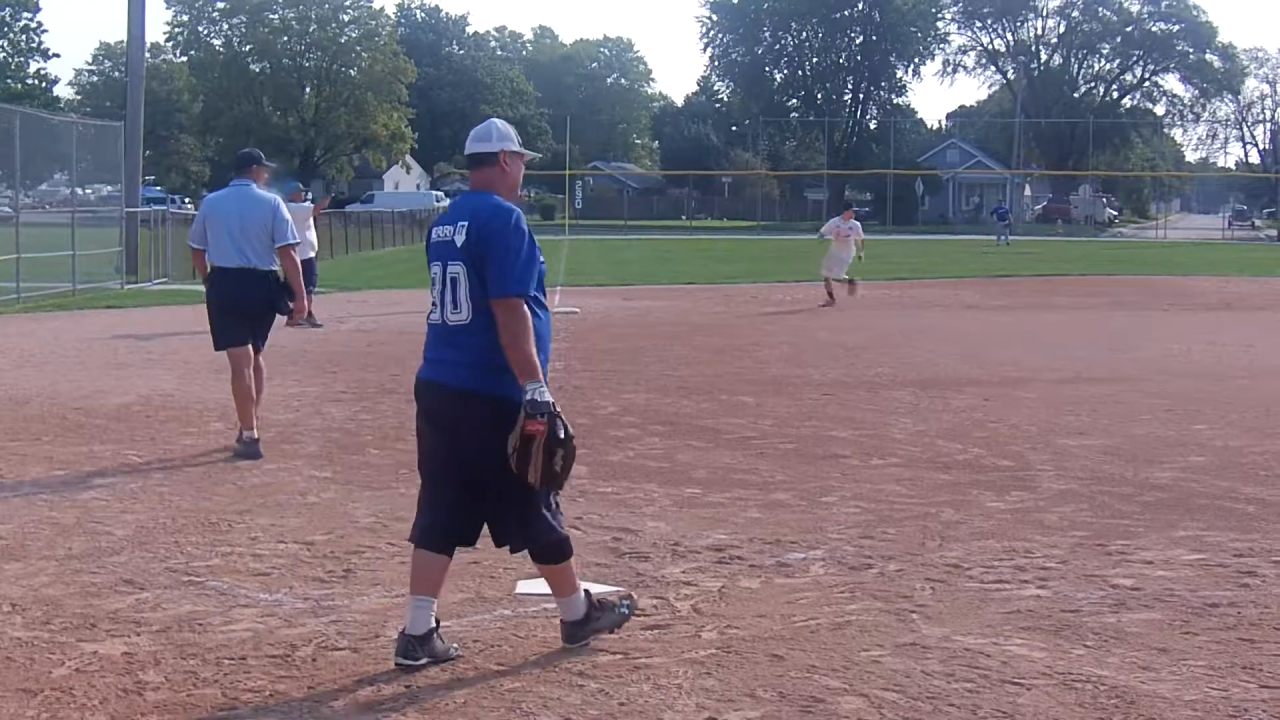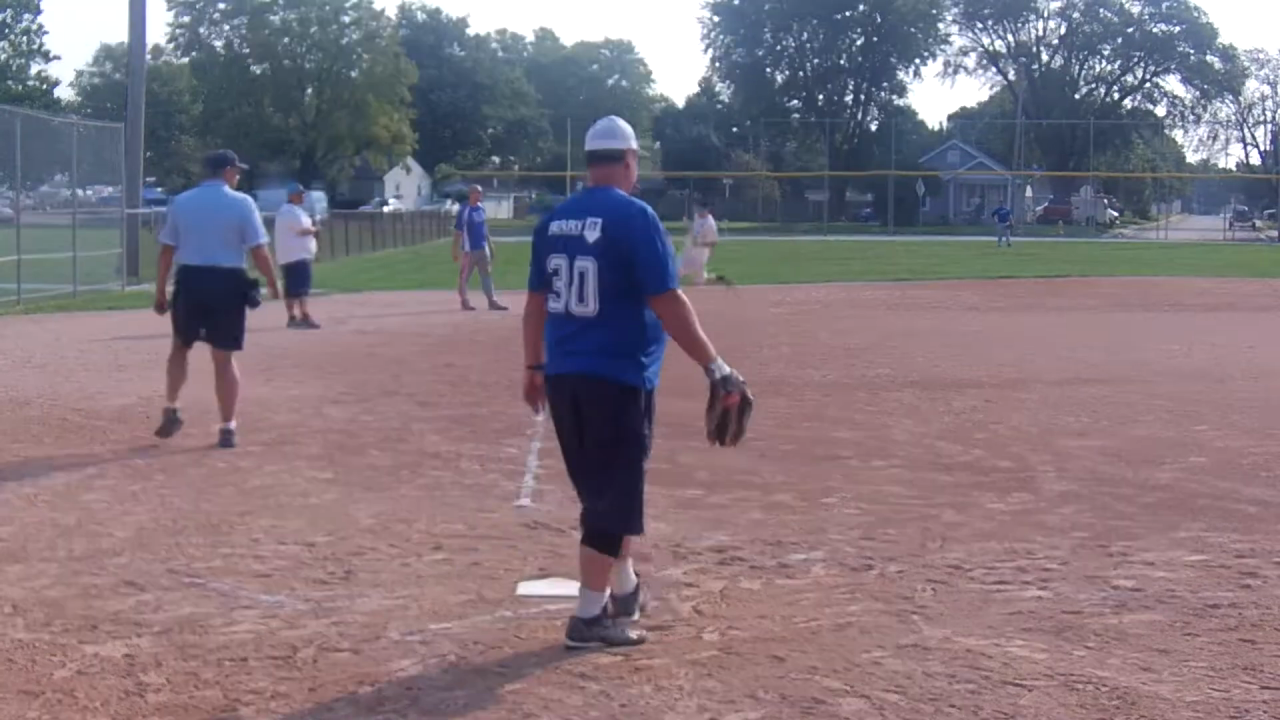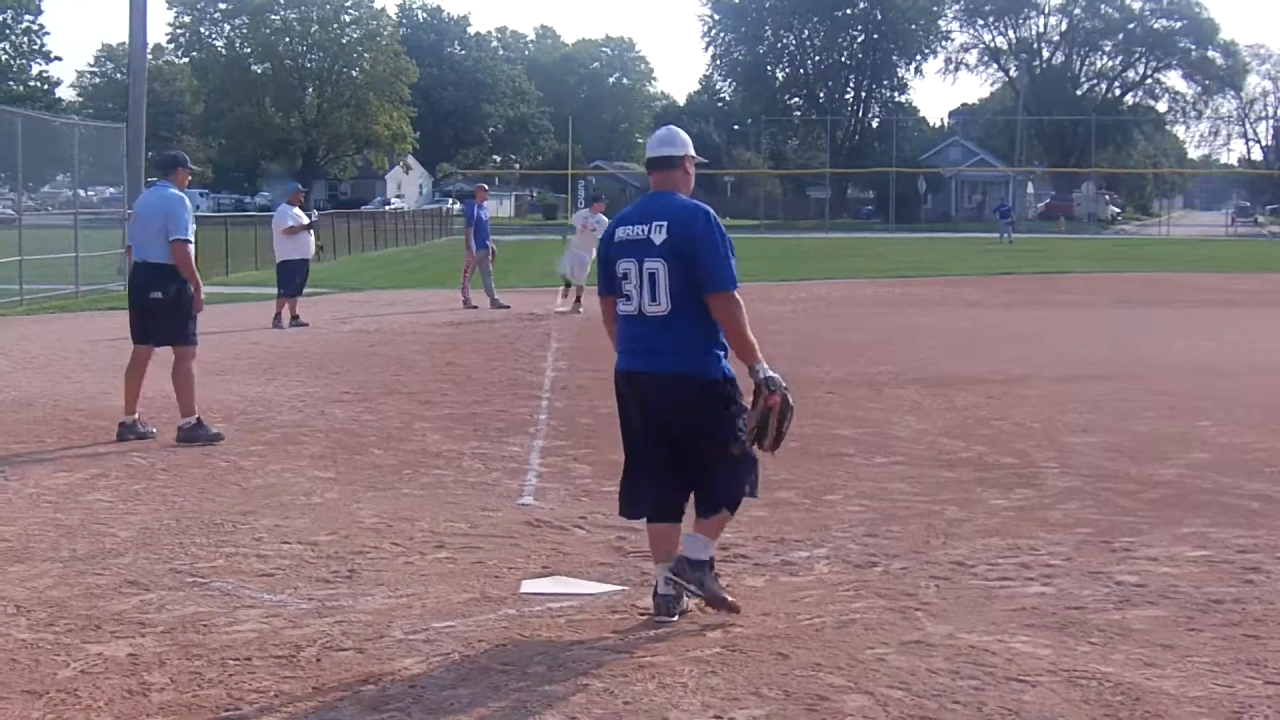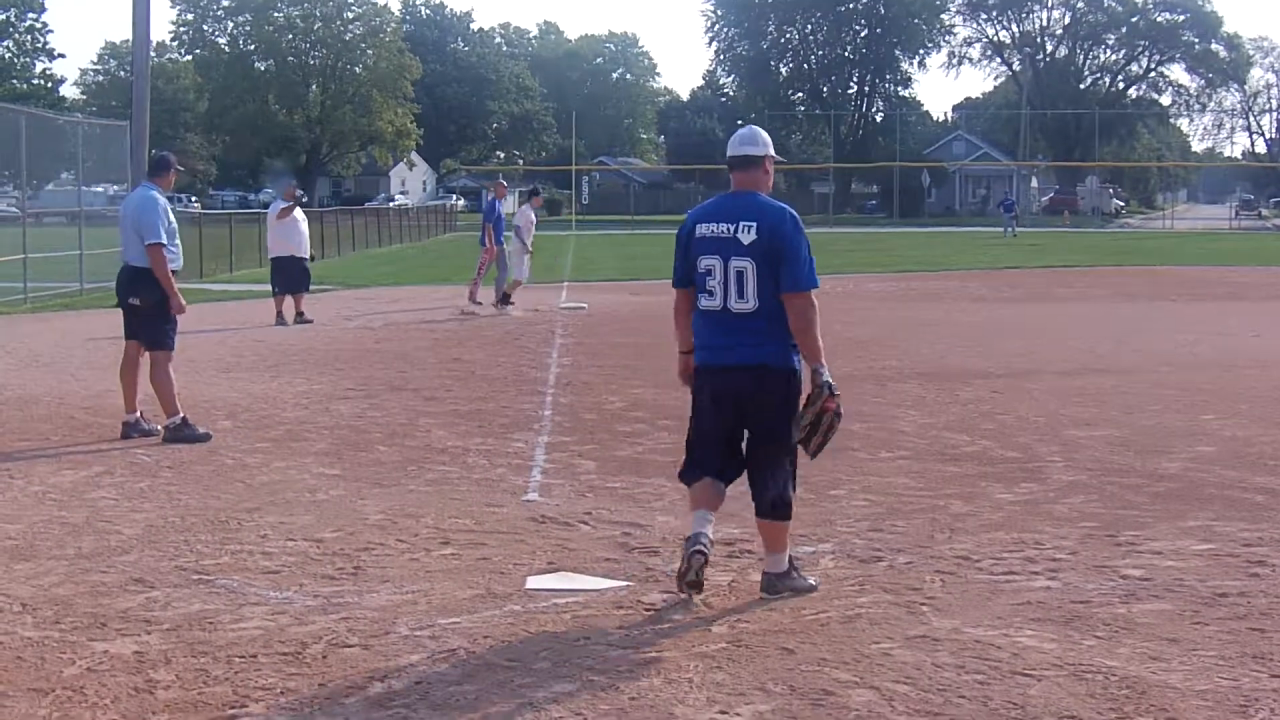
dt=0.5s
person 1, frame 1
left shoulder: (444, 222)
right shoulder: (503, 218)
right elbow: (510, 310)
right wrist: (536, 387)
left hip: (438, 386)
right hip: (494, 392)
left knee: (441, 510)
right knee: (530, 508)
left ankle: (417, 631)
right ankle: (576, 612)
person 1, frame 2
left shoulder: (553, 220)
right shoulder: (634, 216)
left elbow: (536, 302)
right elbow: (667, 303)
left wrist: (534, 367)
right wrist: (715, 366)
left hip: (563, 375)
right hip: (619, 378)
left knee: (602, 486)
right knee: (613, 494)
left ankle: (622, 586)
right ankle: (589, 615)
person 1, frame 3
left shoulder: (618, 226)
right shoulder: (698, 218)
left elbow: (609, 306)
right elbow: (723, 303)
right wrist: (759, 367)
left hip: (635, 374)
right hip: (695, 374)
left knee: (659, 479)
right knee: (731, 466)
left ankle: (669, 589)
right ankle: (694, 561)
person 1, frame 4
left shoulder: (696, 221)
right shoulder: (781, 219)
left elbow: (684, 298)
right elbow: (798, 303)
left wrist: (688, 353)
right wrist: (820, 369)
left hip: (711, 365)
right hip: (770, 366)
left knee: (708, 462)
right knee: (772, 468)
left ankle: (697, 537)
right ankle: (778, 571)
person 2, frame 1
left shoulder: (211, 203)
right shoulder: (272, 203)
left elbow: (198, 252)
right elbow: (287, 254)
left wrist: (210, 281)
right wrist: (299, 295)
left hip: (225, 285)
right hip: (262, 286)
left knee: (241, 362)
right knee: (255, 355)
left ankle: (250, 436)
right ankle: (248, 427)
person 2, frame 2
left shoulder: (182, 201)
right shoulder: (242, 203)
left elbow: (167, 250)
right elbow: (258, 251)
left wrist: (160, 291)
right wrist: (272, 281)
left hip: (190, 282)
right hip: (228, 284)
left knee: (180, 348)
right knee: (224, 358)
left ankle: (171, 410)
right ankle: (227, 428)
person 2, frame 3
left shoulder: (142, 200)
right shoulder: (177, 200)
left elbow: (130, 249)
right elbow: (180, 249)
right wrist: (197, 286)
left hip: (140, 279)
right hip: (167, 281)
left knee: (140, 353)
right knee: (185, 352)
left ankle: (130, 422)
right ankle: (189, 423)
person 2, frame 4
left shoulder: (133, 199)
right shoulder: (154, 202)
right elbow: (156, 253)
right wrist: (174, 294)
left hip: (130, 279)
right hip: (149, 284)
left knee: (133, 350)
right knee: (161, 355)
left ankle: (132, 419)
right ankle: (175, 423)
